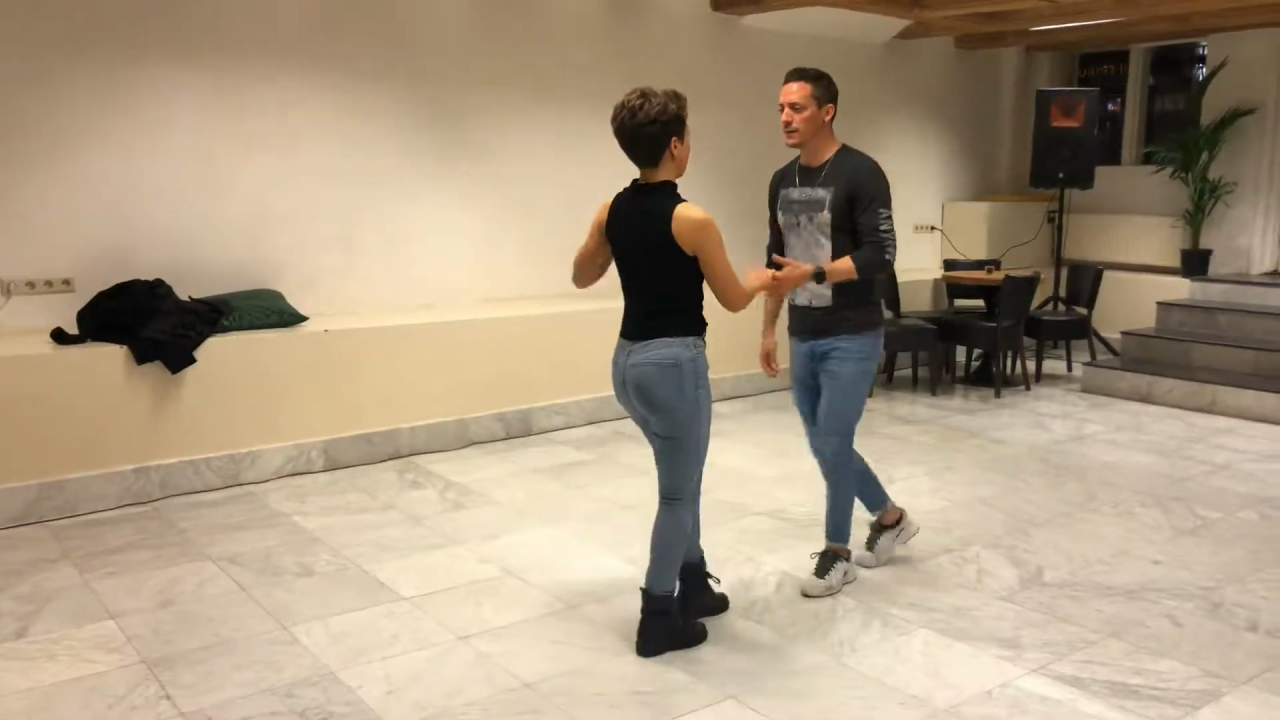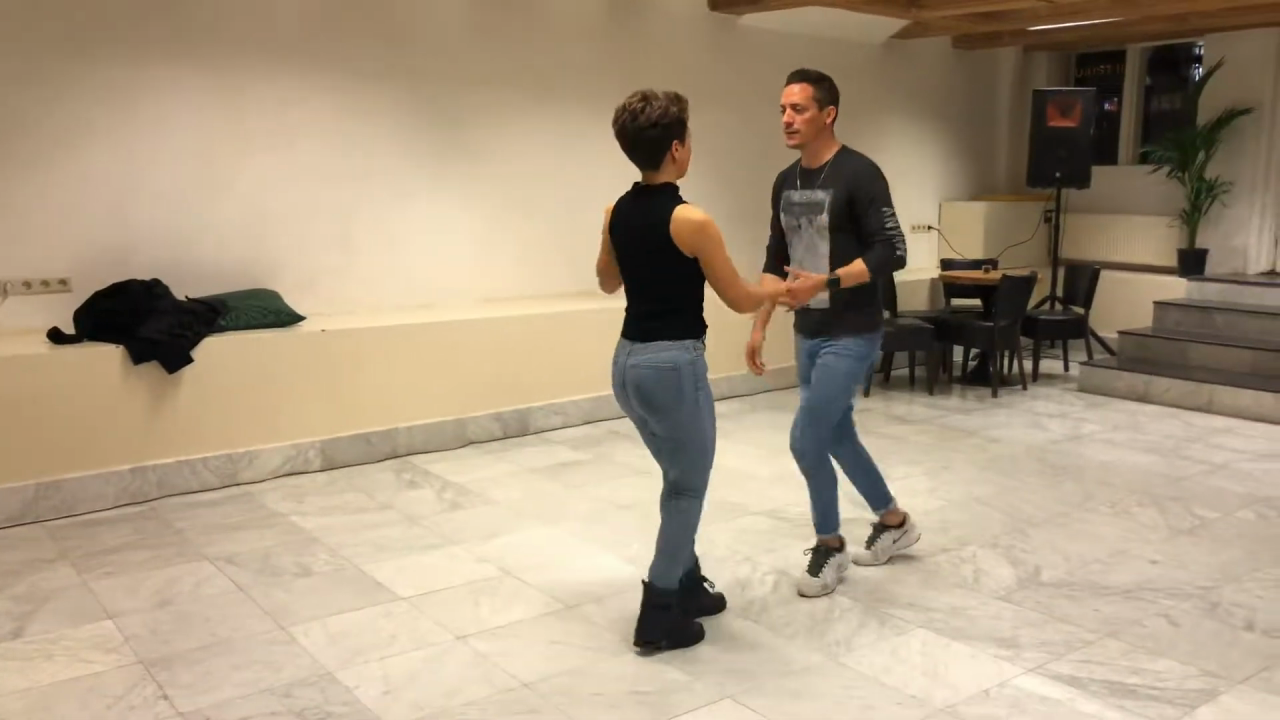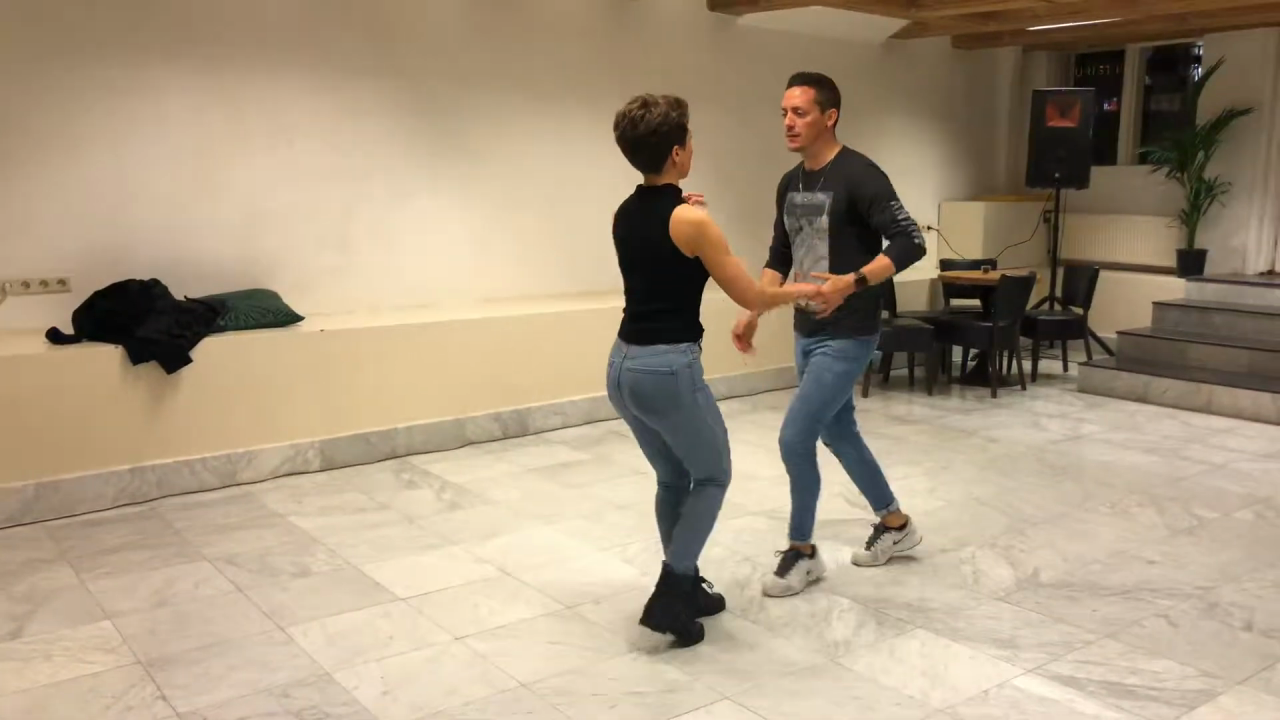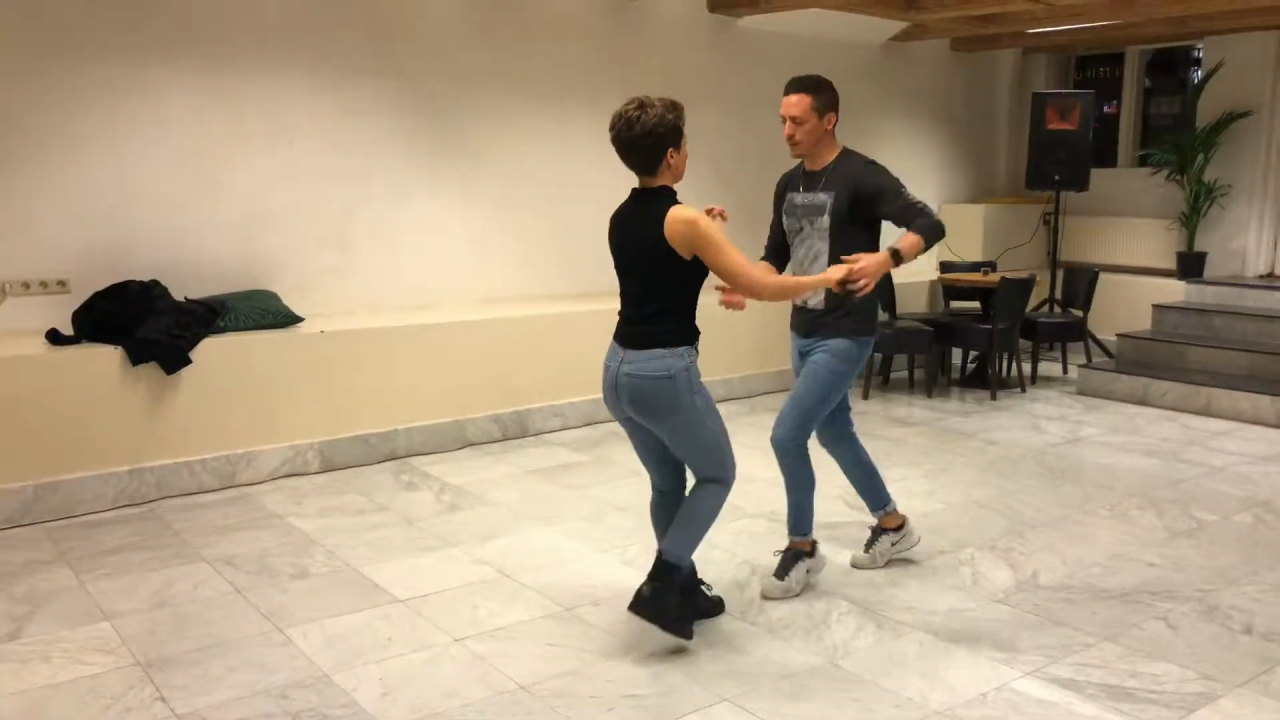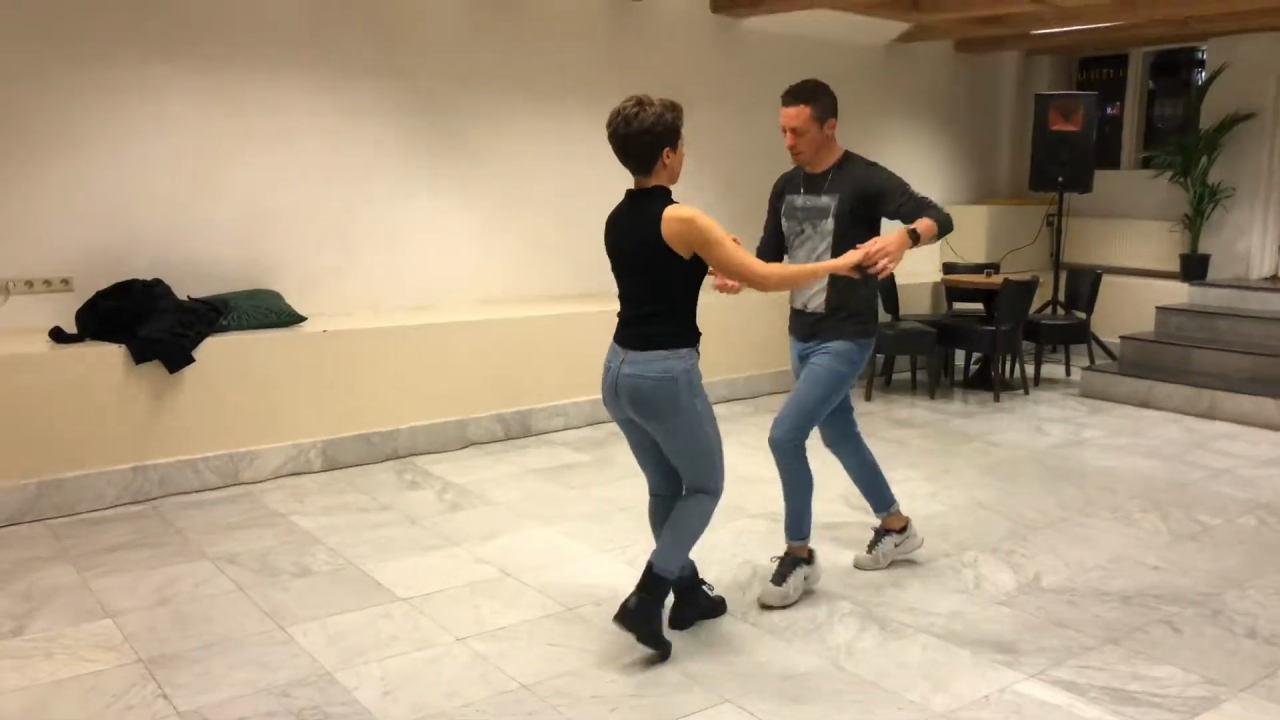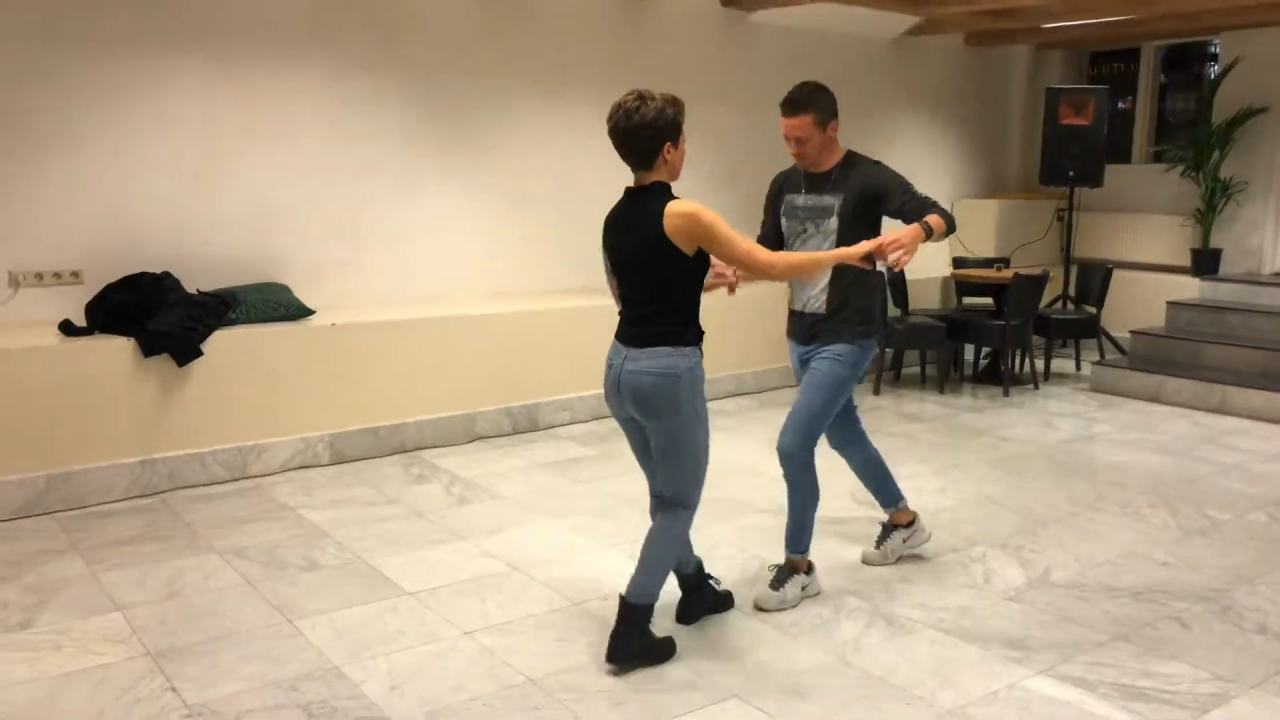
dt=0.1s
person 1, frame 1
left shoulder: (614, 210)
right shoulder: (692, 219)
left elbow: (582, 276)
right elbow: (734, 299)
right wrist: (763, 278)
left hip: (628, 360)
right hip: (672, 363)
left knee: (679, 477)
right knee: (678, 493)
left ankle: (691, 587)
right ankle: (659, 621)
person 1, frame 2
left shoulder: (619, 212)
right shoulder: (691, 221)
right elbow: (741, 299)
right wrist: (780, 290)
left hip: (627, 360)
right hip: (671, 366)
left knee: (680, 477)
right knee: (687, 490)
left ankle: (686, 587)
right ankle: (660, 614)
person 1, frame 3
left shoulder: (626, 214)
right shoulder: (690, 220)
right elbow: (751, 297)
right wrist: (807, 290)
left hip: (624, 365)
right hip: (666, 369)
left knee: (675, 479)
right knee: (712, 477)
left ankle: (685, 586)
right ankle: (671, 595)
person 1, frame 4
left shoulder: (621, 219)
right shoulder: (681, 221)
right elbow: (760, 288)
right wrist: (829, 277)
left hip: (619, 369)
right hip: (664, 374)
left knee: (667, 484)
right knee: (718, 475)
left ankle: (684, 591)
right ankle: (662, 586)
person 1, frame 5
left shoulder: (616, 221)
right shoulder: (680, 219)
right elbow: (763, 277)
left wrist: (703, 246)
right wrist: (839, 263)
left hip: (619, 370)
right hip: (665, 374)
left knee: (665, 488)
right knee: (705, 488)
left ankle: (688, 591)
right ankle: (645, 598)
person 1, frame 6
left shoulder: (615, 219)
right shoulder: (683, 215)
right elbow: (771, 265)
right wrist: (848, 253)
left hip: (621, 366)
right hip: (667, 371)
left knee: (667, 488)
right knee: (679, 500)
left ankle: (696, 590)
right ankle: (631, 629)
person 2, frame 1
left shoulder: (861, 173)
right shoulder: (781, 181)
left elbow: (881, 255)
left wrist: (814, 274)
right wrist: (769, 330)
left hip: (853, 337)
right hip: (804, 339)
left knee: (834, 450)
right knee: (825, 450)
left ankle: (837, 551)
right ankle: (890, 516)
person 2, frame 2
left shoulder: (859, 175)
right shoulder: (785, 183)
left elbow: (890, 253)
left wrist: (825, 283)
right wrist: (759, 324)
left hip: (851, 336)
right hip: (809, 336)
left knee: (806, 441)
right knee: (837, 437)
left ankle: (828, 547)
right ankle: (894, 521)
person 2, frame 3
left shoulder: (860, 176)
right shoulder: (789, 184)
left elbow: (909, 245)
left wrist: (851, 282)
right wrist: (752, 312)
left hip: (847, 337)
right hip: (808, 335)
left knee: (794, 439)
right knee: (840, 435)
left ankle: (802, 550)
right ankle: (895, 523)
person 2, frame 4
left shoulder: (860, 176)
right shoulder: (788, 184)
left elbow: (929, 227)
right elbow: (775, 256)
left wrist: (888, 258)
right wrist: (744, 287)
left hip: (843, 337)
right hip: (803, 334)
left knee: (786, 435)
right knee: (834, 435)
left ankle: (802, 548)
right ankle: (894, 525)
person 2, frame 5
left shoulder: (864, 179)
right shoulder: (785, 186)
left elbow: (937, 218)
right elbow: (769, 253)
left wrist: (902, 237)
right wrist: (738, 272)
left hip: (844, 338)
right hip: (802, 336)
left knee: (785, 437)
right knee: (840, 436)
left ankle: (799, 555)
right ankle: (897, 526)
person 2, frame 6
left shoulder: (868, 179)
right shoulder: (784, 185)
left elbow: (941, 217)
right elbow: (767, 251)
left wrist: (912, 232)
left hip: (845, 340)
right hip: (801, 338)
left knee: (792, 443)
right knee: (844, 438)
left ankle: (798, 564)
right ankle: (902, 519)
